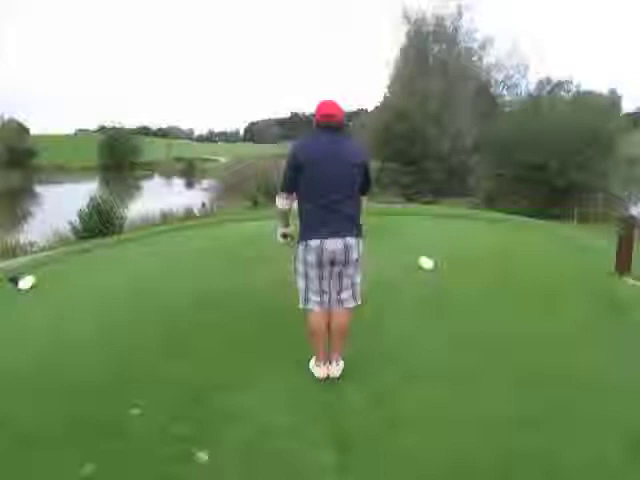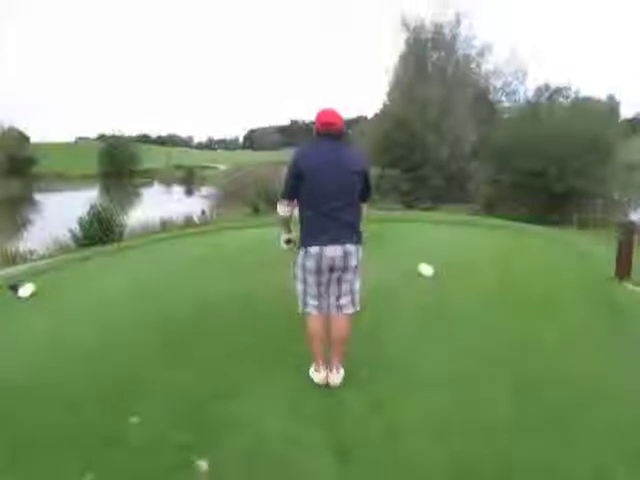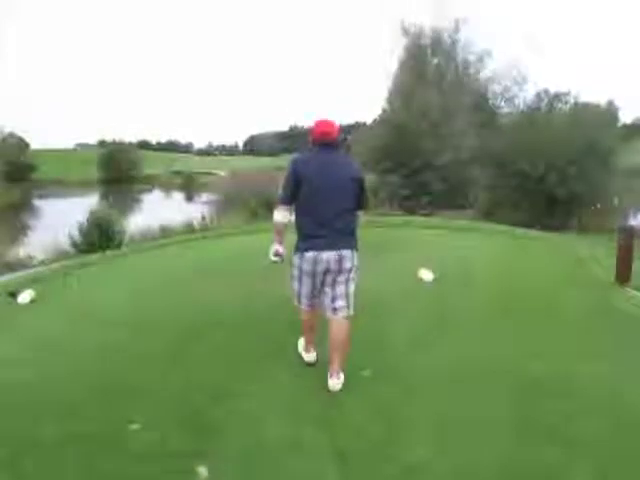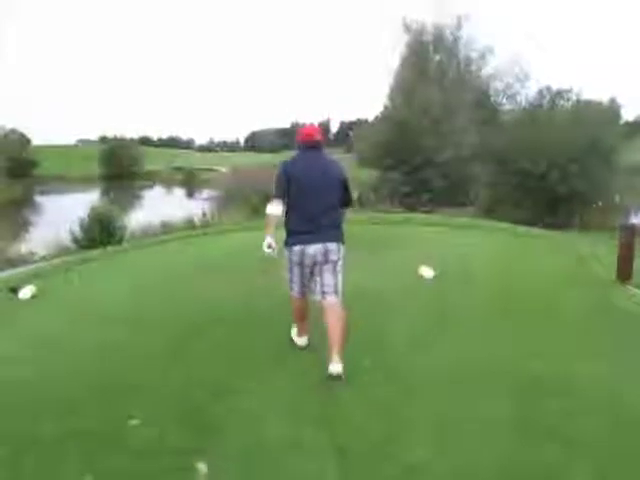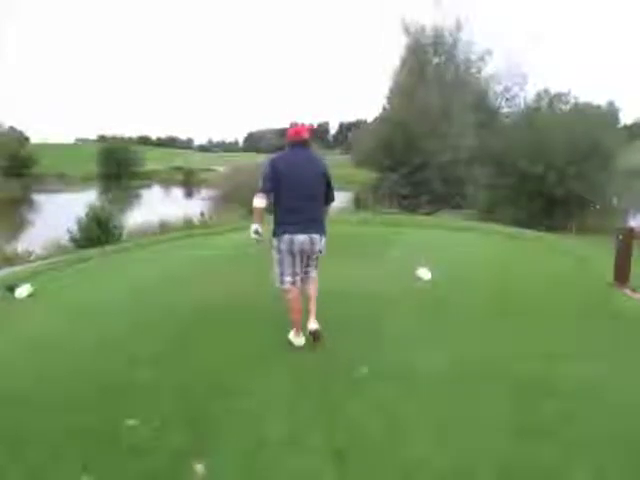
dt=0.3s
person 1, frame 1
left shoulder: (301, 149)
right shoulder: (358, 151)
left elbow: (285, 195)
left wrist: (283, 224)
left hip: (312, 238)
right hip: (349, 237)
left knee: (316, 303)
right knee: (343, 301)
left ankle: (320, 362)
right ankle: (336, 361)
person 1, frame 2
left shoulder: (302, 156)
right shoulder: (358, 159)
left elbow: (286, 202)
left wrist: (286, 231)
left hip: (312, 244)
right hip: (348, 244)
left knee: (314, 308)
right knee: (342, 309)
left ankle: (318, 368)
right ankle: (336, 369)
person 1, frame 3
left shoulder: (300, 164)
right shoulder: (353, 167)
left elbow: (283, 208)
right elbow: (360, 207)
left wrist: (278, 241)
left hip: (309, 248)
right hip: (345, 249)
left knee: (307, 303)
right knee: (340, 312)
left ankle: (309, 350)
right ankle: (335, 373)
person 1, frame 4
left shoulder: (288, 167)
right shoulder: (336, 168)
left elbow: (276, 203)
right elbow: (345, 206)
left wrist: (269, 235)
left hip: (299, 242)
right hip: (332, 242)
left knee: (299, 293)
right knee: (332, 299)
left ankle: (301, 334)
right ankle: (335, 359)
person 1, frame 5
left shoulder: (276, 162)
right shoulder: (320, 164)
left elbow: (262, 196)
right elbow: (327, 202)
left wrist: (256, 223)
left hip: (286, 233)
right hip: (315, 232)
left knee: (290, 283)
right knee: (310, 275)
left ankle: (297, 332)
right ankle: (313, 322)
